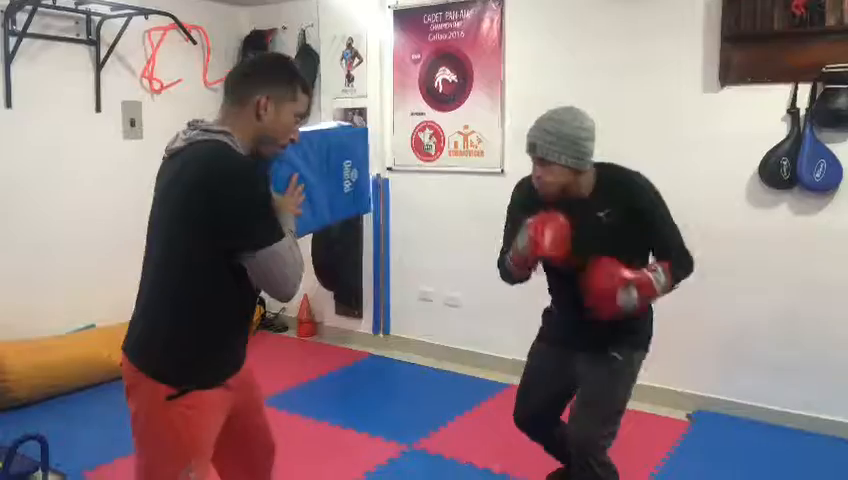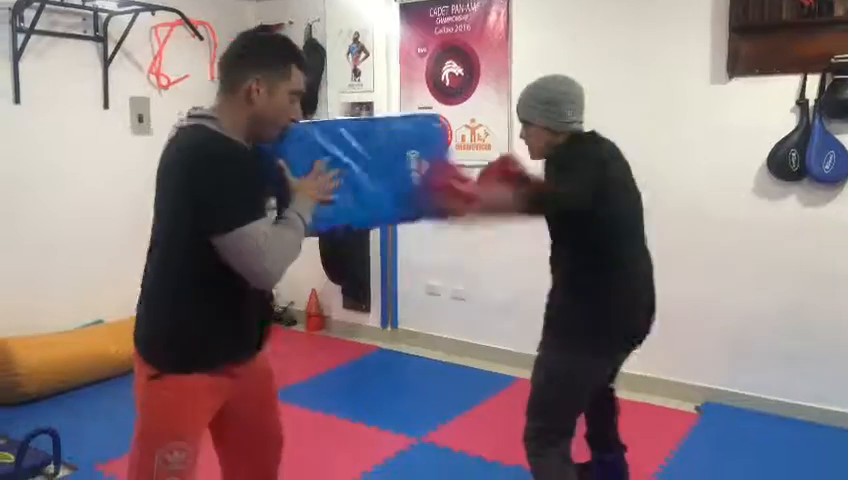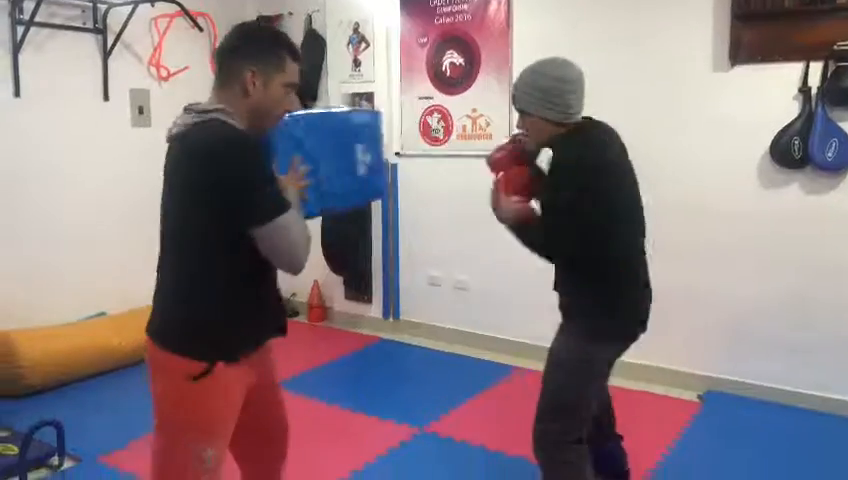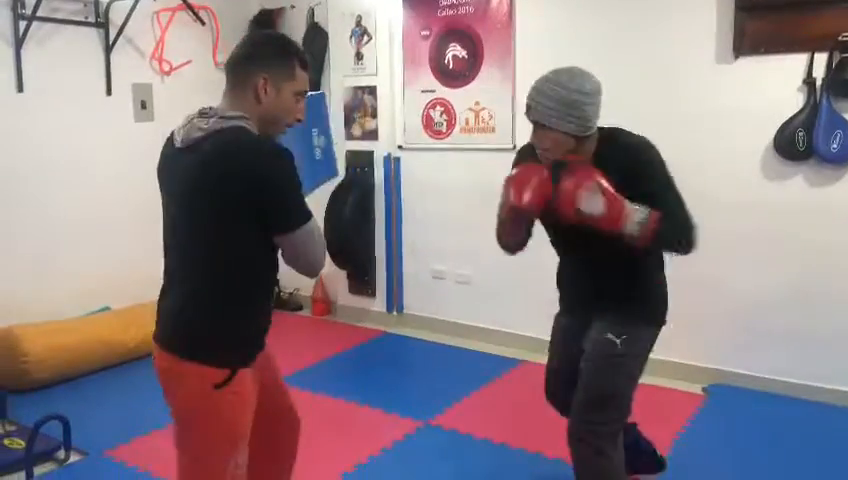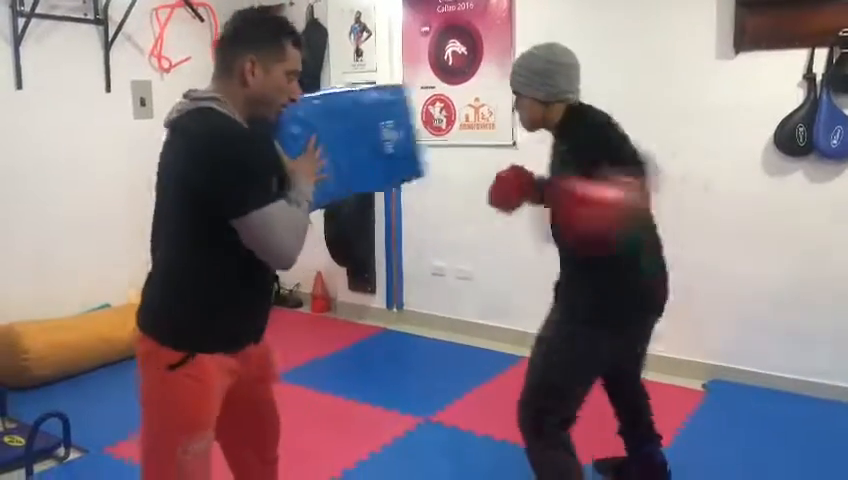
dt=0.2s
person 1, frame 1
left shoulder: (193, 155)
right shoulder: (234, 172)
right elbow: (284, 282)
left wrist: (271, 218)
right wrist: (284, 218)
left hip: (215, 362)
right hip: (174, 376)
person 1, frame 2
left shoulder: (231, 150)
right shoulder: (209, 156)
right elbow: (264, 265)
left wrist: (293, 202)
right wrist: (303, 204)
left hip: (240, 349)
right hip: (180, 361)
person 1, frame 3
left shoulder: (201, 139)
right shoulder: (233, 150)
right elbow: (292, 255)
left wrist: (276, 196)
right wrist: (288, 197)
left hip: (243, 343)
right hip: (196, 354)
person 1, frame 4
left shoulder: (182, 144)
right shoulder: (262, 159)
right elbow: (310, 259)
right wrist: (290, 202)
left hip: (232, 345)
right hip: (206, 357)
left knee: (279, 435)
person 1, frame 5
left shoulder: (197, 127)
right shoulder: (226, 142)
right elbow: (282, 248)
left wrist: (281, 183)
right wrist: (302, 185)
left hip: (237, 335)
right hip: (185, 346)
person 2, frame 1
left shoulder: (631, 191)
right shoulder: (529, 194)
left elbow: (680, 260)
right elbow: (509, 271)
left wrist: (639, 286)
right wrist: (525, 250)
left hip: (619, 336)
right hip: (562, 328)
left knee: (586, 440)
right knee: (530, 415)
person 2, frame 2
left shoulder: (578, 157)
right shoulder: (593, 151)
left elbow: (561, 199)
right elbow: (566, 198)
left wrist: (484, 196)
right wrist: (523, 184)
left hip: (592, 317)
right hip: (625, 309)
left knee: (545, 435)
right knee: (594, 389)
person 2, frame 3
left shoulder: (577, 157)
right shoulder: (591, 139)
left elbow: (562, 247)
left wrist: (509, 211)
left hip: (602, 307)
right hip: (618, 297)
left knee: (556, 435)
right knee: (584, 382)
person 2, frame 4
left shoulder: (633, 155)
right shoulder: (532, 159)
left elbow: (681, 235)
right elbow: (511, 243)
left wrist: (612, 211)
right wrist: (515, 210)
left hip: (631, 306)
right hip: (578, 301)
left knee: (590, 426)
right knee: (563, 391)
person 2, frame 5
left shoulder: (590, 129)
right shoulder: (576, 129)
left elbow: (631, 173)
left wrist: (618, 195)
right wrist: (534, 188)
left hip: (604, 294)
right hip: (631, 287)
left knee: (540, 415)
right knee: (623, 383)
